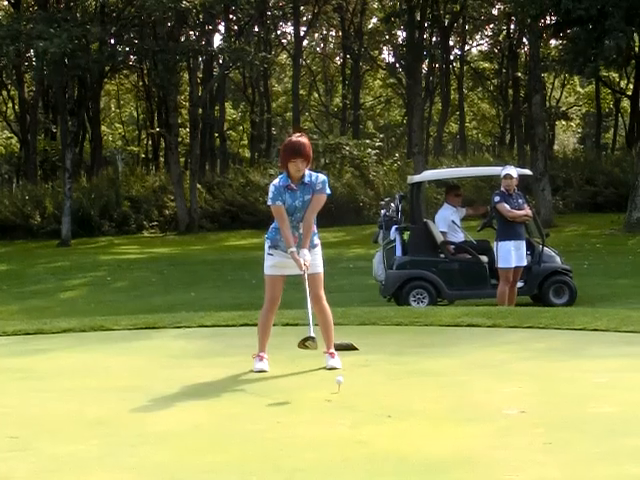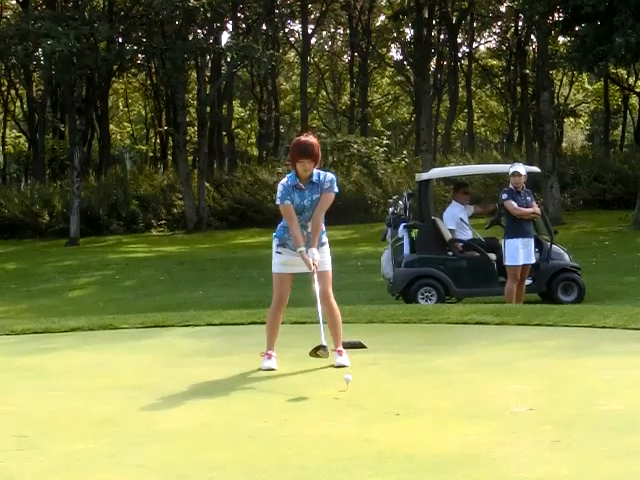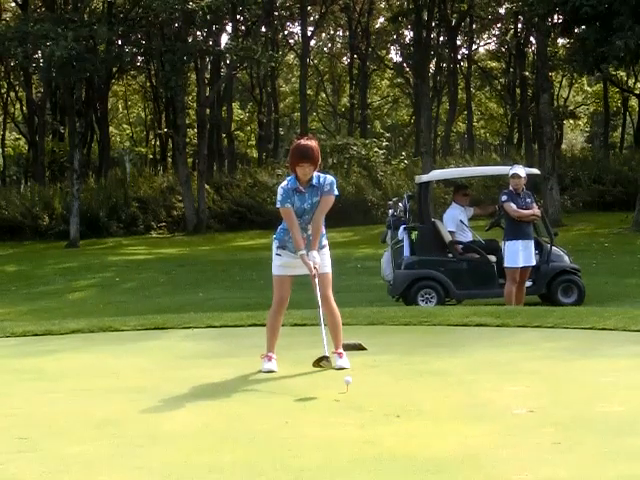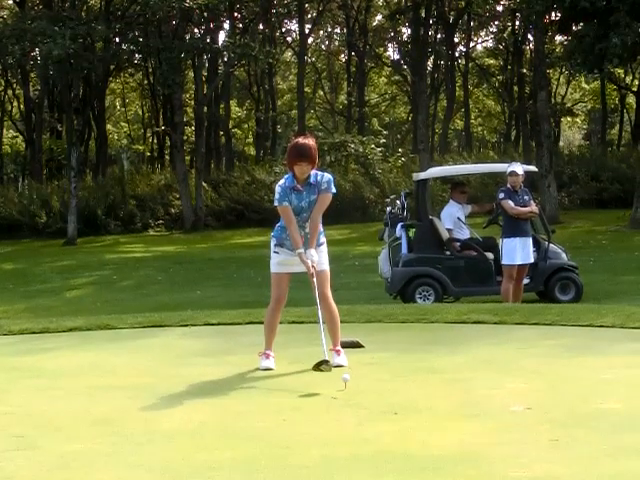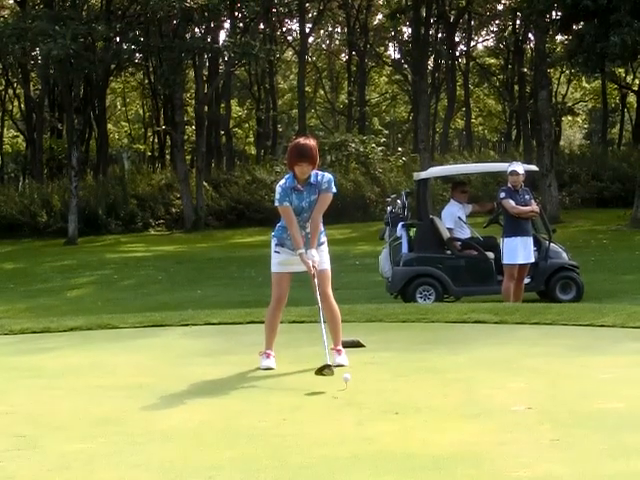
dt=0.4s
person 1, frame 1
left shoulder: (319, 181)
right shoulder: (276, 187)
left elbow: (309, 217)
right elbow: (284, 223)
left wrist: (304, 250)
right wrist: (294, 254)
left hip: (309, 245)
right hip: (278, 247)
left knee: (318, 299)
right knee: (271, 301)
left ankle: (331, 351)
right ankle: (261, 354)
person 1, frame 2
left shoulder: (327, 180)
right shoulder: (285, 186)
left elbow: (318, 216)
right elbow: (292, 223)
left wrist: (313, 249)
right wrist: (303, 253)
left hip: (318, 244)
right hip: (287, 246)
left knee: (326, 296)
right knee: (279, 299)
left ankle: (339, 349)
right ankle: (269, 352)
person 1, frame 3
left shoulder: (327, 182)
right shoulder: (285, 189)
left elbow: (318, 219)
right elbow: (293, 226)
left wrist: (313, 252)
right wrist: (303, 256)
left hip: (318, 246)
right hip: (287, 248)
left knee: (326, 298)
right knee: (280, 301)
left ankle: (339, 351)
right ankle: (269, 354)
person 1, frame 4
left shoulder: (324, 180)
right shoulder: (283, 187)
left elbow: (315, 217)
right elbow: (291, 224)
left wrist: (311, 250)
right wrist: (301, 255)
left hip: (316, 244)
right hip: (285, 246)
left knee: (325, 296)
right knee: (277, 299)
left ankle: (337, 349)
right ankle: (267, 352)
person 1, frame 5
left shoulder: (325, 180)
right shoulder: (283, 187)
left elbow: (316, 217)
right elbow: (292, 225)
left wrist: (312, 250)
right wrist: (302, 255)
left hip: (316, 243)
right hip: (285, 246)
left knee: (326, 295)
right knee: (278, 299)
left ankle: (338, 348)
right ankle: (268, 352)
person 2, frame 1
left shoulder: (519, 195)
right shoulder: (498, 196)
left elbow: (529, 216)
right elbow: (508, 213)
left wrist: (515, 215)
right wrist: (524, 212)
left hip: (520, 241)
right hip: (505, 241)
left knee: (514, 281)
right knee: (505, 281)
person 2, frame 2
left shoulder: (528, 193)
right shoulder: (506, 193)
left elbow: (538, 213)
right elbow: (515, 210)
left wrist: (522, 213)
right wrist: (531, 210)
left hip: (528, 238)
right hip: (513, 239)
left knee: (522, 279)
right knee: (513, 278)
person 2, frame 3
left shoulder: (528, 195)
right shoulder: (505, 195)
left elbow: (537, 215)
right elbow: (514, 212)
left wrist: (522, 215)
right wrist: (531, 212)
left hip: (528, 240)
right hip: (513, 241)
left knee: (522, 281)
right knee: (512, 280)
person 2, frame 4
left shoulder: (526, 192)
right shoulder: (503, 192)
left elbow: (535, 212)
right elbow: (512, 210)
left wrist: (520, 213)
right wrist: (529, 209)
left hip: (526, 237)
right hip: (510, 238)
left knee: (520, 279)
right knee: (509, 278)
person 2, frame 5
left shoulder: (527, 191)
right shoulder: (504, 192)
left elbow: (536, 211)
right elbow: (513, 209)
left wrist: (521, 212)
right wrist: (530, 208)
left hip: (527, 237)
right hip: (511, 238)
left knee: (521, 278)
right knee: (510, 277)
